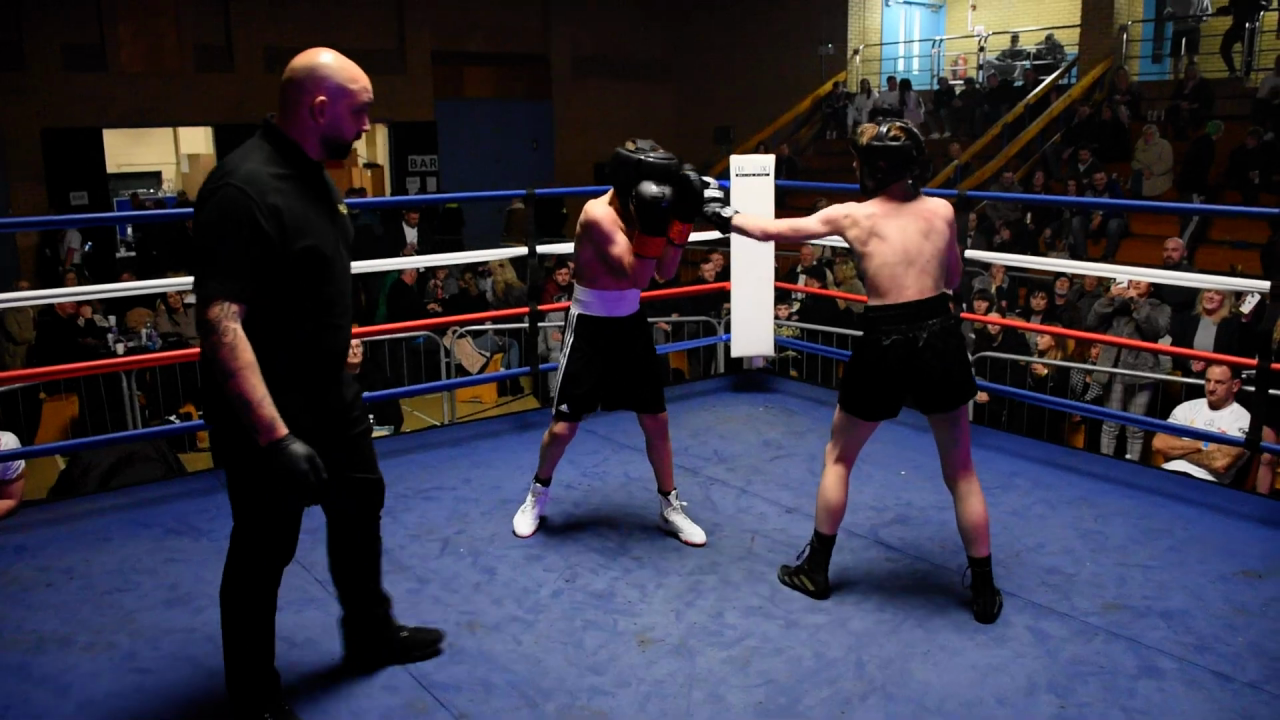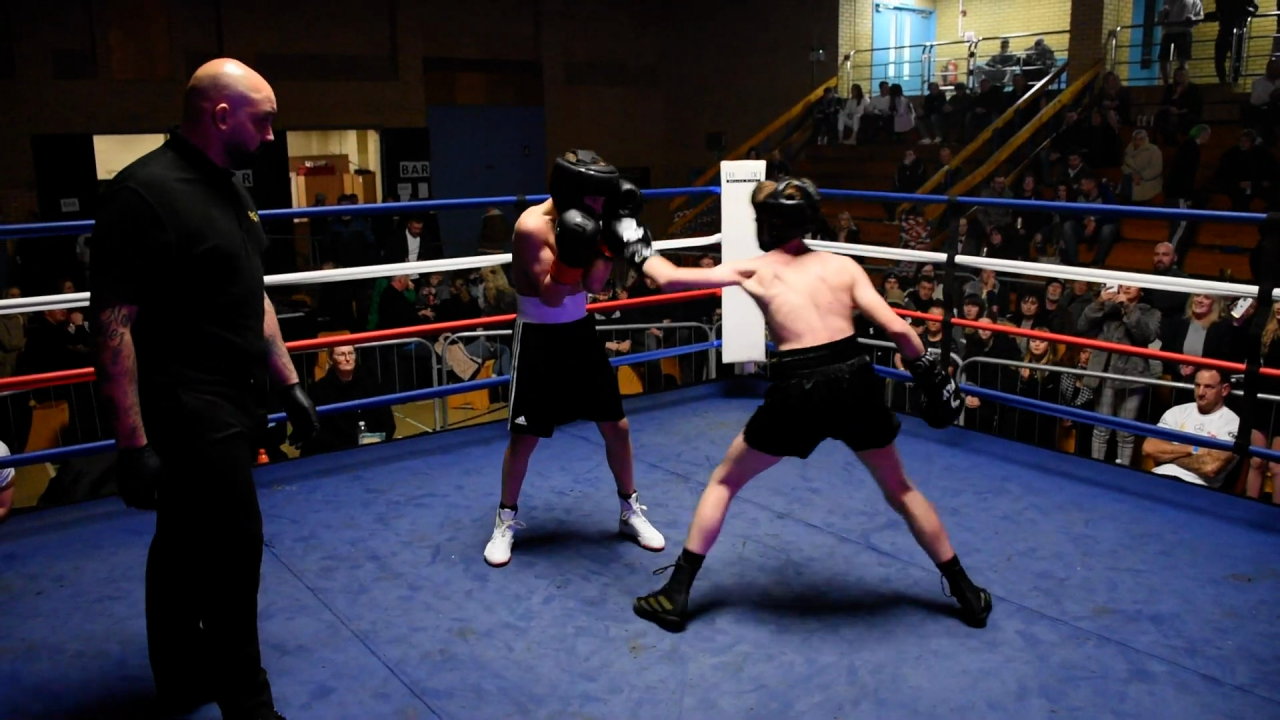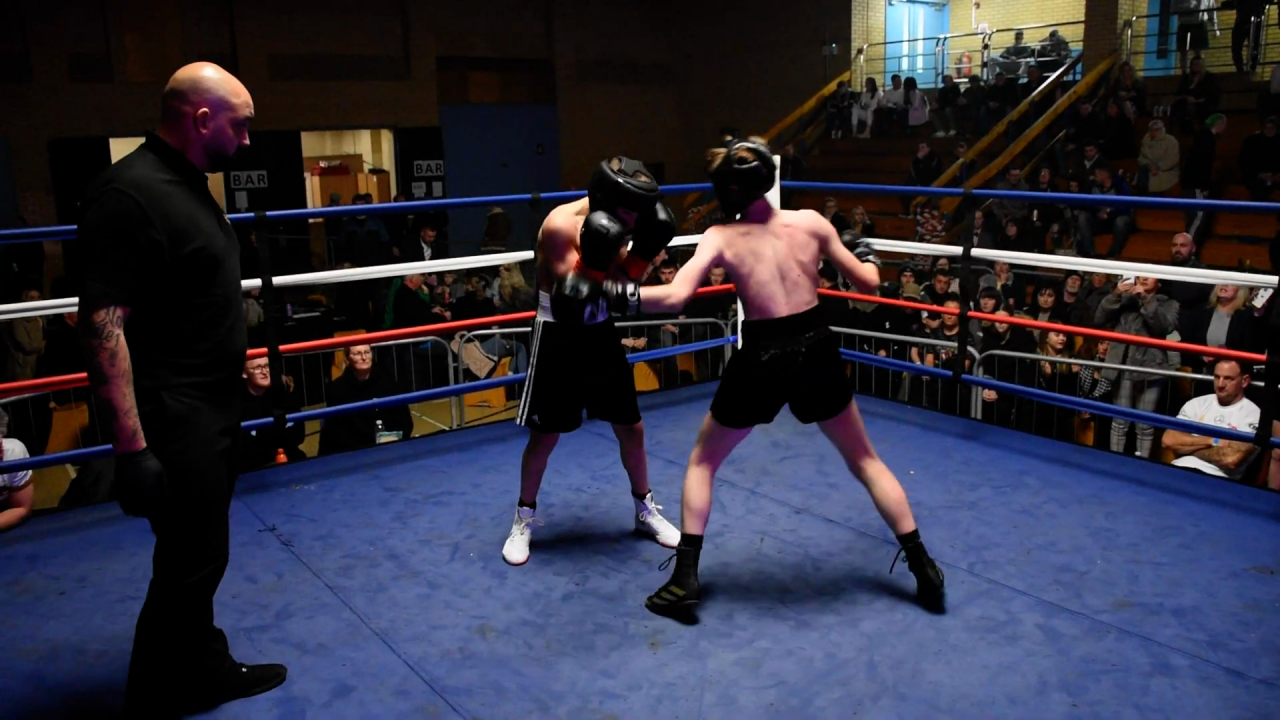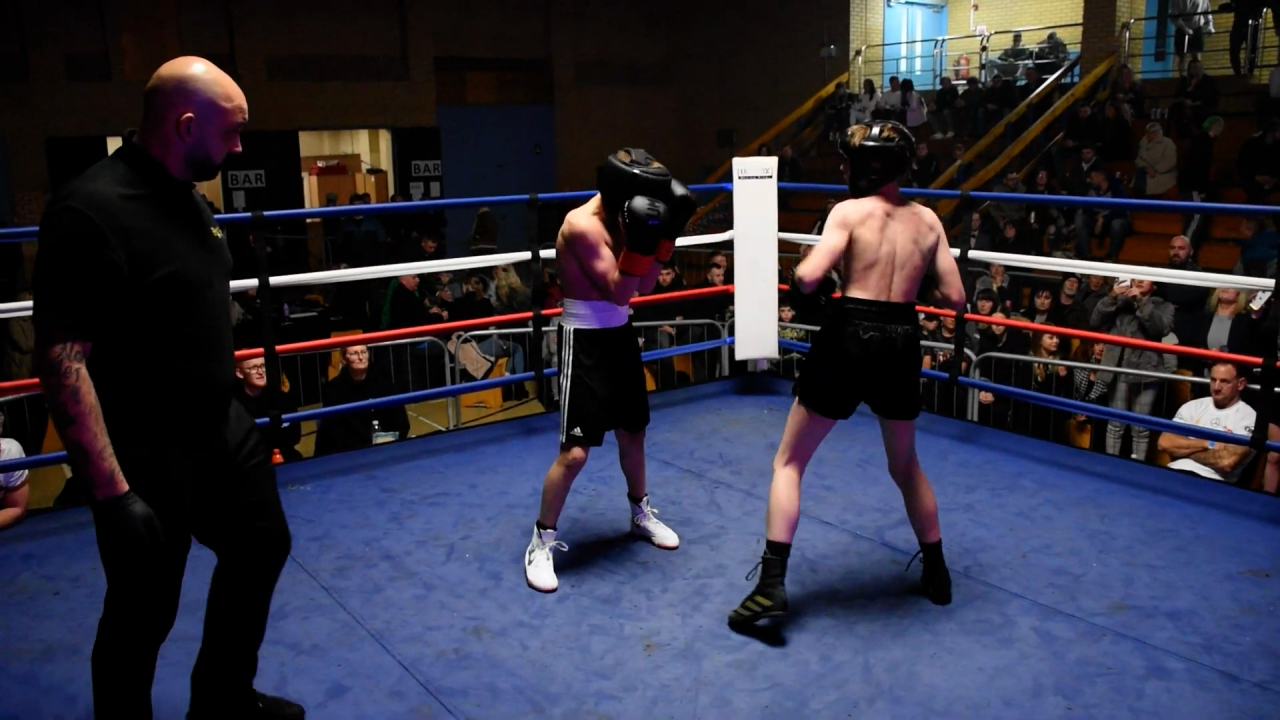
dt=0.5s
person 1, frame 1
left shoulder: (309, 176)
right shoulder: (243, 188)
right elbow: (223, 322)
right wrist: (273, 437)
left hip: (326, 392)
right hip: (263, 410)
left knee: (361, 502)
right knee: (264, 545)
left ankle: (372, 633)
person 1, frame 2
left shoulder: (227, 186)
right shoulder: (146, 191)
right elbow: (114, 324)
left wrist: (288, 383)
right wrist: (133, 441)
left hip: (226, 402)
right hip: (185, 411)
left knee: (188, 541)
right knee: (234, 547)
person 1, frame 3
left shoulder: (188, 185)
right shoulder: (128, 192)
right elbow: (103, 327)
right wrist: (131, 444)
left hip: (209, 408)
right hip: (171, 416)
left knee: (199, 549)
right knee: (189, 562)
person 1, frame 4
left shoulder: (184, 195)
right shoulder: (90, 212)
right elbow: (62, 362)
left wrist: (226, 411)
right wrist: (113, 491)
left hip: (220, 430)
right hip: (146, 456)
left knee: (262, 547)
right knee: (143, 610)
person 2, frame 1
left shoulder: (851, 216)
right shoulder: (942, 211)
left elbow: (771, 230)
left wrist: (721, 212)
left hip: (886, 346)
right hip: (941, 340)
left knee: (839, 456)
right knee: (960, 471)
left ankle: (815, 568)
right ankle: (983, 589)
person 2, frame 2
left shoulder: (752, 268)
right shoulder: (841, 266)
left elbow: (669, 279)
right elbow: (898, 328)
left wrist: (637, 249)
right wrist: (932, 375)
left hip: (798, 389)
right hip: (854, 380)
left knee: (724, 481)
right knee: (900, 491)
left ankle: (676, 594)
right ankle: (966, 593)
person 2, frame 3
left shoulder: (721, 239)
right shoulder: (810, 222)
left elbow: (674, 296)
right elbow: (870, 281)
left wrist: (607, 294)
right wrist: (859, 249)
left hip: (761, 360)
right hip: (817, 351)
left knee: (703, 462)
right knee: (864, 459)
left ankle: (684, 581)
right ankle: (922, 565)
person 2, frame 4
left shoulder: (849, 212)
right shoulder: (928, 220)
left elbow: (808, 278)
right elbow: (954, 298)
left wrist: (805, 288)
left hip: (848, 339)
right hip: (901, 343)
left knee: (789, 462)
right knee: (906, 467)
left ankle: (771, 586)
right ankle: (936, 573)
person 3, frame 1
left shoulder: (640, 210)
right shoulder: (598, 215)
left elbow: (666, 270)
right elbow: (637, 277)
left wrist: (682, 216)
right wrist: (652, 226)
left hip: (631, 325)
right hip: (590, 327)
left knee: (656, 421)
right knee: (563, 427)
left ankle: (670, 506)
right ankle: (537, 493)
person 3, frame 2
left shoulder: (579, 221)
right shoulder: (532, 225)
left elbow: (594, 284)
right elbow: (551, 296)
left wrist: (609, 230)
right wrist: (571, 254)
left hip: (580, 330)
right hip: (538, 336)
left knee: (616, 426)
right knee: (524, 438)
left ankle: (630, 511)
right ankle: (505, 521)
person 3, frame 3
left shoulder: (614, 225)
right shoulder: (561, 224)
right elbow: (571, 297)
left wrist: (643, 252)
right wrist: (593, 257)
left hip: (600, 332)
right hip: (559, 335)
left knee: (631, 428)
right knee: (544, 437)
left ankle: (645, 510)
right ankle: (524, 519)
person 3, frame 4
left shoulder: (623, 221)
right shoulder: (582, 226)
left elbow: (641, 287)
right elbow: (620, 292)
left wrist: (666, 235)
right wrist: (641, 244)
left hip: (619, 335)
right hip: (584, 342)
left knee: (633, 433)
right knee: (575, 452)
left ankle: (640, 512)
right ankle: (542, 541)
